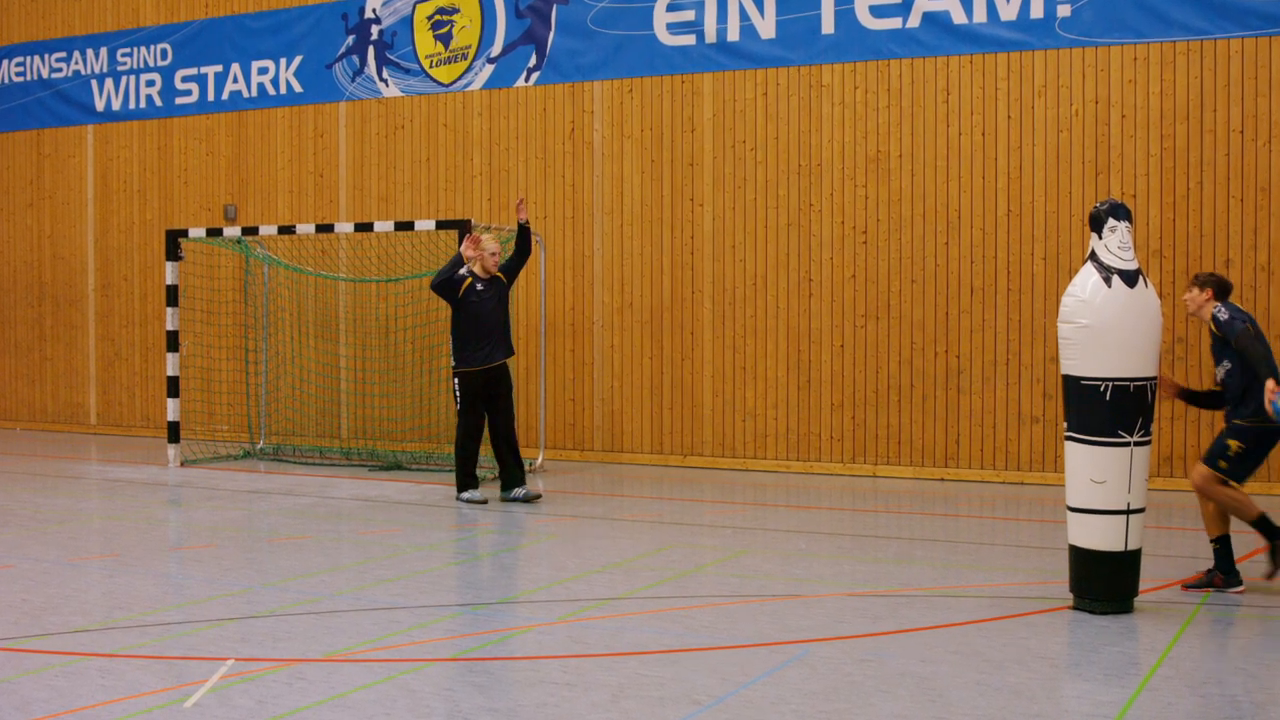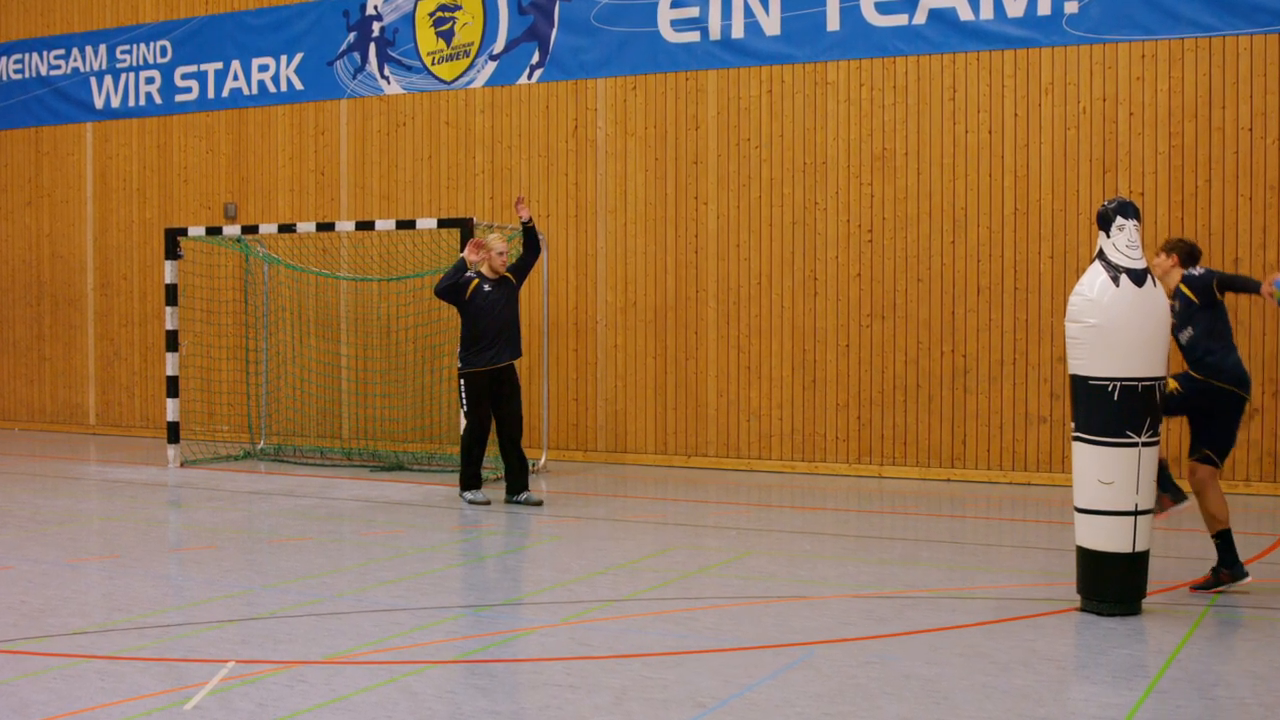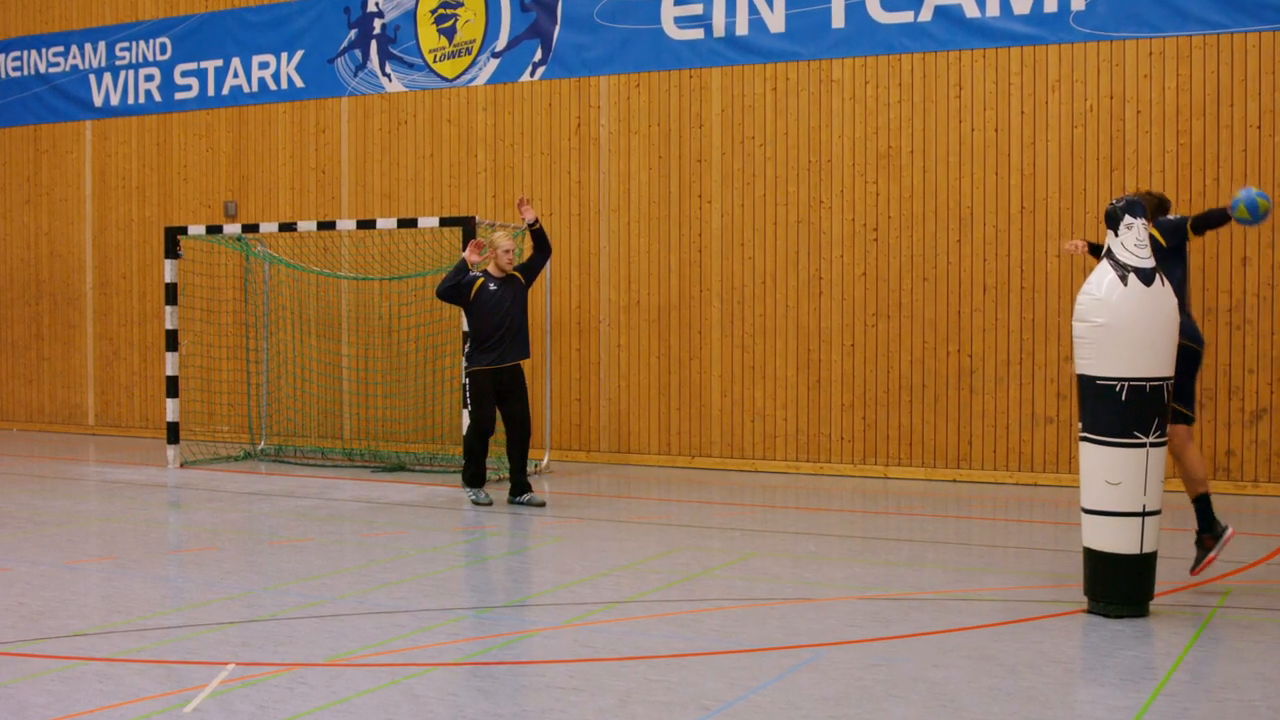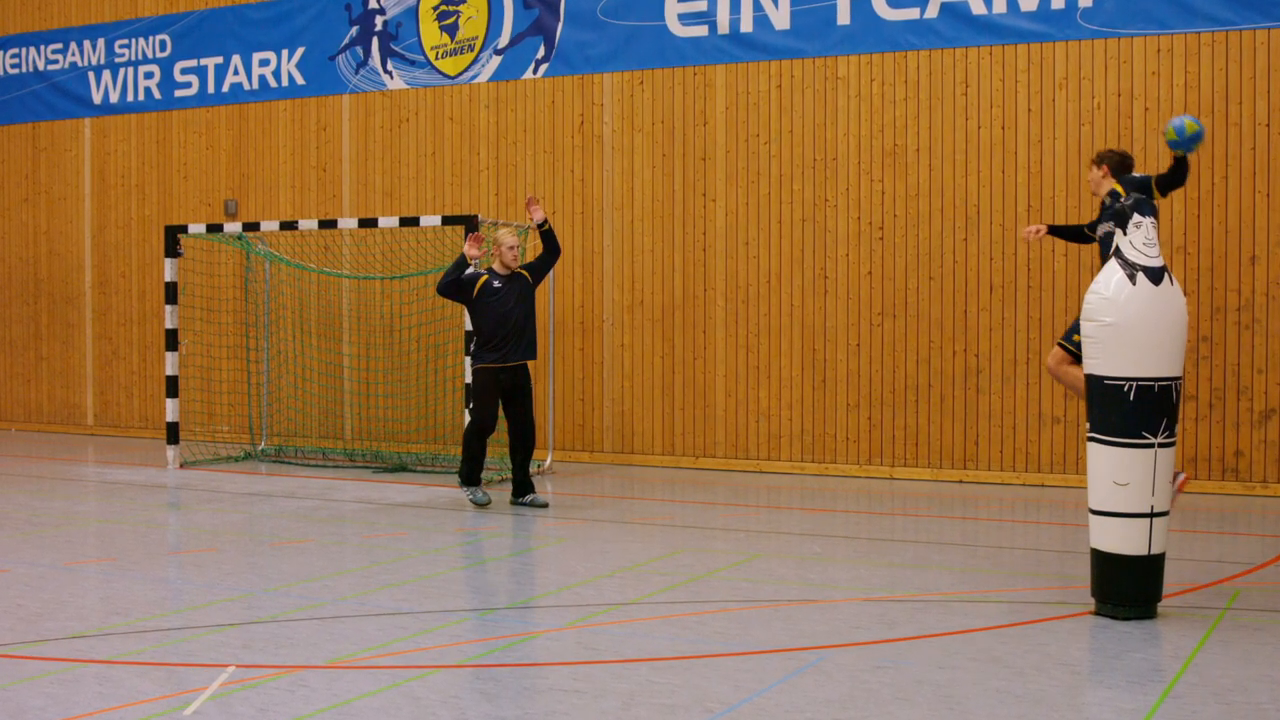
dt=0.7s
person 1, frame 1
left shoulder: (1224, 314)
right shoulder: (1219, 329)
left elbow: (1250, 343)
right elbow: (1219, 398)
right wrist: (1178, 390)
right hip: (1247, 415)
left knee: (1204, 479)
right knee: (1205, 482)
right ankle: (1225, 571)
person 1, frame 2
left shoulder: (1192, 280)
right shoulder: (1172, 307)
left elbow: (1226, 281)
left hip: (1215, 379)
right hip: (1226, 388)
right knee: (1201, 475)
left ankle: (1167, 490)
right ankle: (1229, 565)
person 1, frame 3
left shoulder: (1163, 229)
left elbow: (1203, 222)
left wrist: (1229, 211)
right wrist: (1088, 246)
right hip: (1182, 345)
right knee: (1180, 438)
right ankle: (1209, 529)
person 1, frame 4
left shoulder: (1128, 188)
right shoulder: (1107, 210)
left elbow: (1173, 181)
right elbow: (1086, 233)
left wrist: (1180, 156)
right wrist: (1049, 229)
left knee: (1059, 362)
person 2, frame 1
left shoulder: (501, 279)
right shoulder: (462, 283)
left elbow: (523, 254)
right elbow: (436, 284)
left wrist: (522, 223)
right wrist: (461, 257)
left hip: (498, 367)
right hip: (468, 369)
left knee: (505, 427)
right knee: (470, 429)
left ankle: (513, 485)
right ankle: (466, 487)
person 2, frame 2
left shoulder: (511, 280)
right shoulder: (469, 284)
left elbow: (532, 252)
right elbow: (441, 290)
left wrist: (526, 222)
right wrist: (465, 261)
left hip: (505, 369)
right hip: (474, 370)
left knee: (512, 429)
right knee: (477, 429)
left ankle: (517, 488)
right ankle: (469, 486)
person 2, frame 3
left shoulder: (519, 279)
right shoulder: (474, 283)
left elbow: (543, 252)
right elbow: (443, 292)
left wrist: (533, 223)
right wrist: (466, 262)
left hip: (512, 368)
right hip: (481, 369)
left knee: (520, 428)
right knee: (482, 426)
left ankle: (520, 489)
right ankle: (473, 483)
person 2, frame 4
left shoulder: (526, 278)
right shoulder: (478, 281)
left elbow: (553, 253)
right elbow: (444, 288)
left wrist: (542, 223)
right wrist: (465, 258)
left hip: (518, 367)
right hip: (487, 367)
left knee: (524, 429)
right knee: (483, 423)
left ankle: (522, 490)
right ankle: (469, 480)
